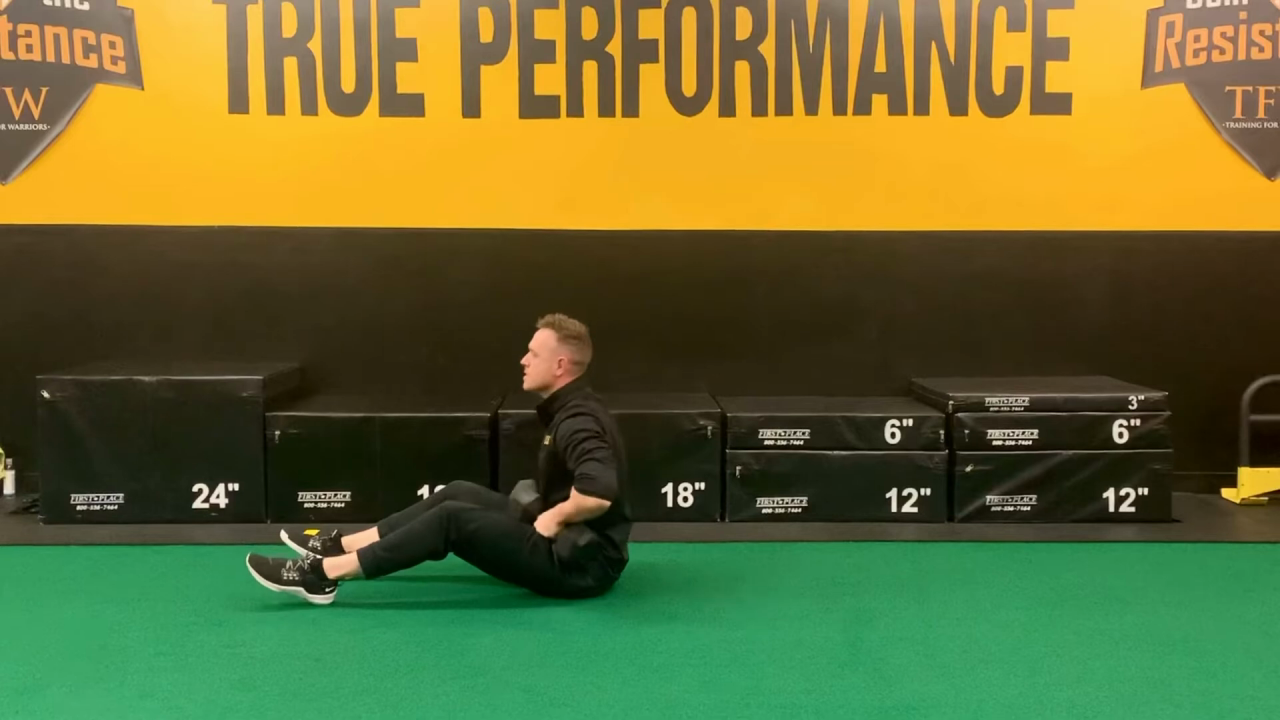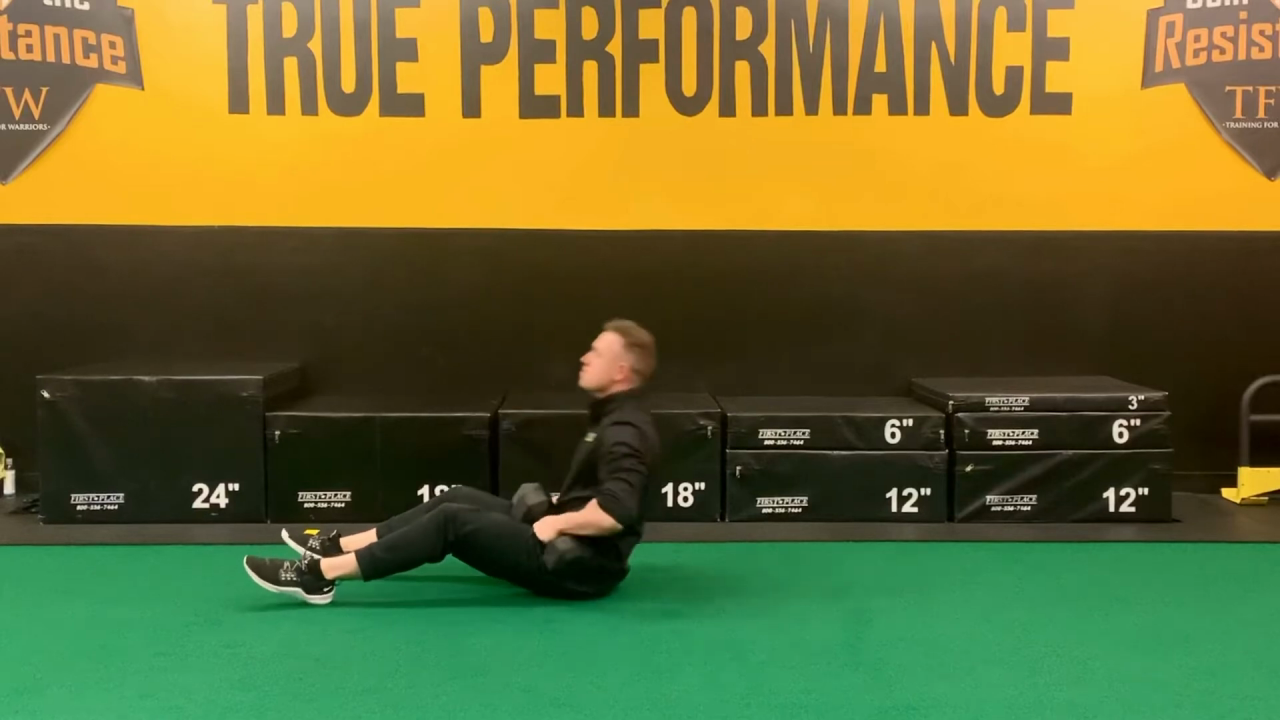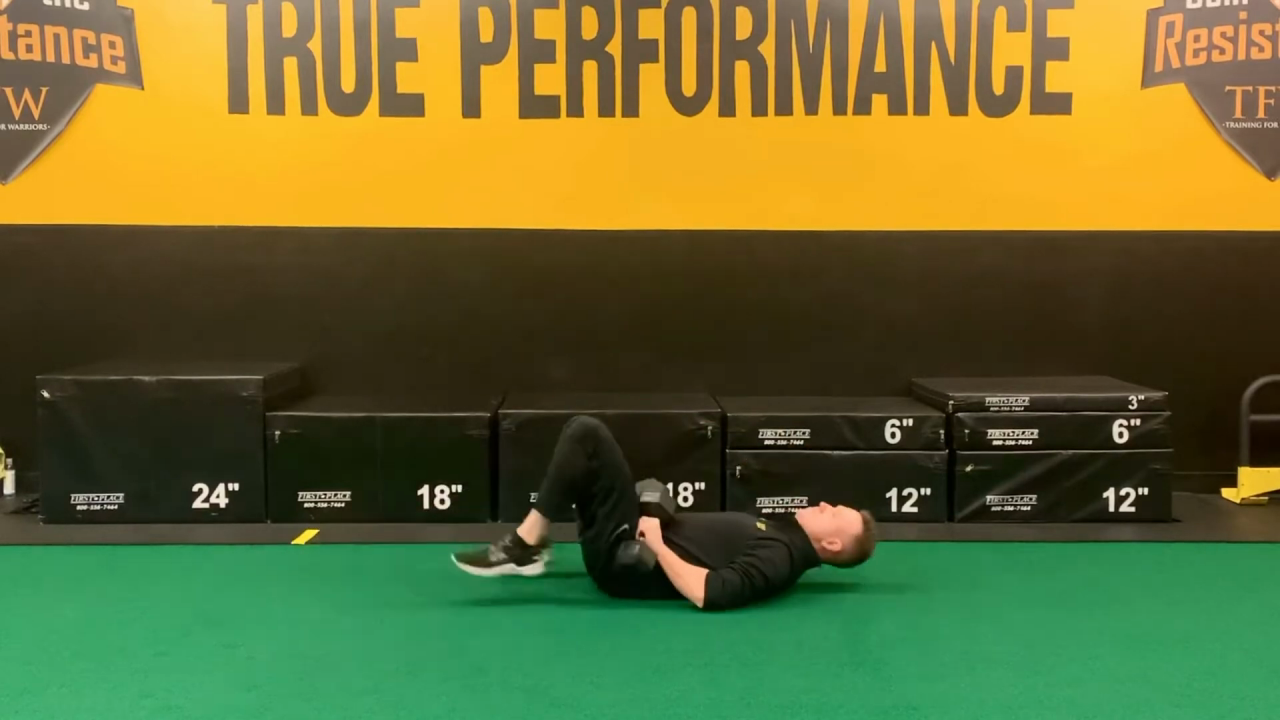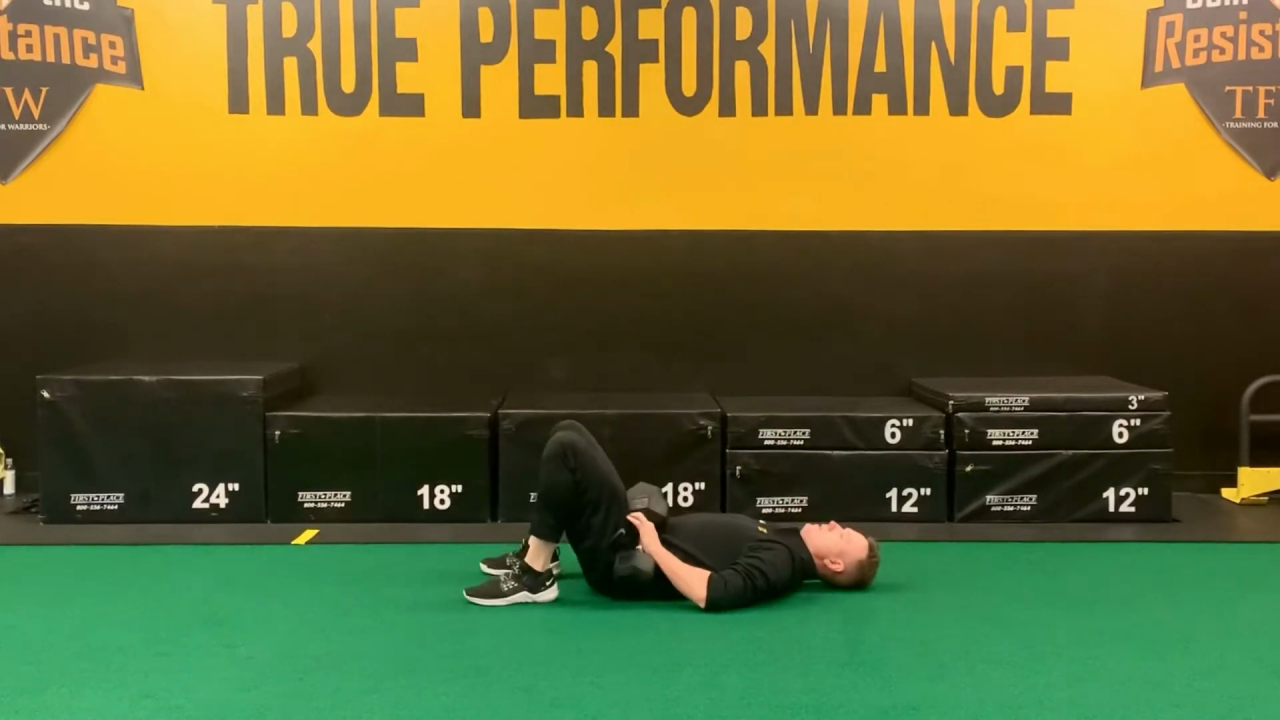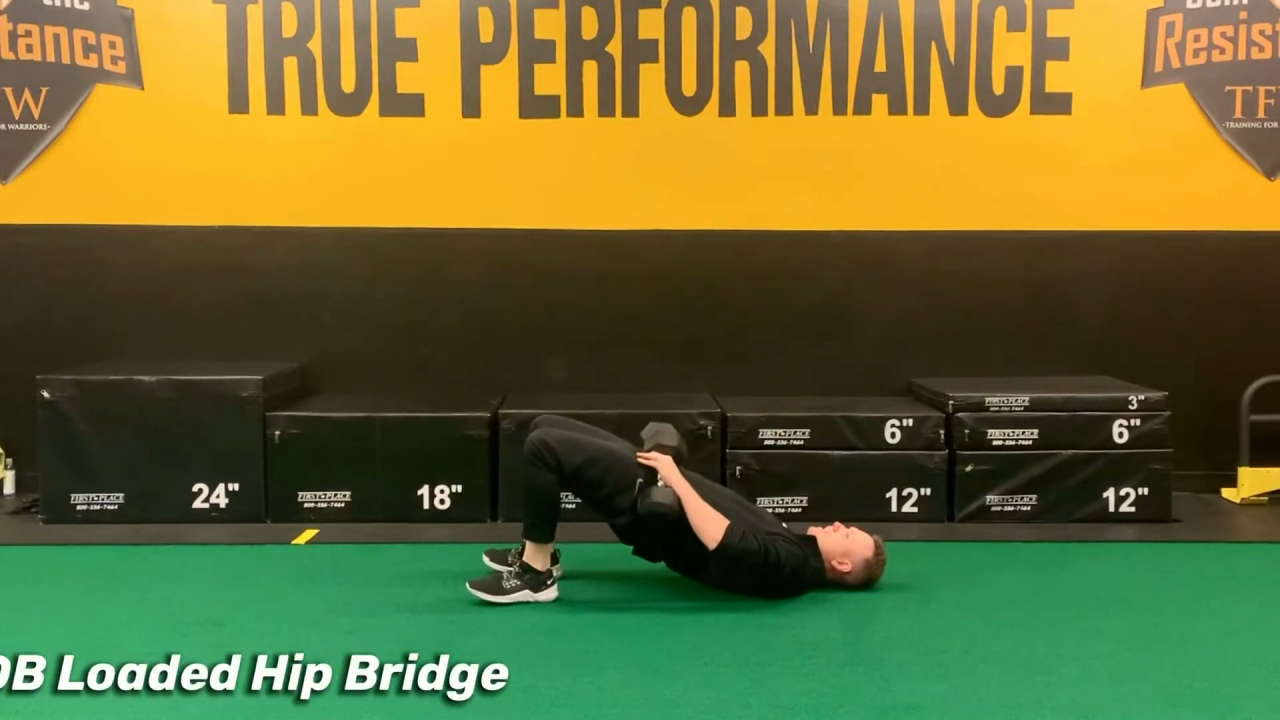
dt=0.7s
person 1, frame 1
left shoulder: (577, 422)
right shoulder: (572, 404)
left elbow: (598, 493)
left wrist: (557, 518)
right wrist: (544, 510)
left hip: (578, 564)
right hip: (571, 545)
left knee: (452, 520)
right knee: (458, 494)
left ankle: (321, 574)
right ankle: (339, 546)
person 1, frame 2
left shoulder: (624, 432)
right shoulder: (617, 415)
left elbow: (617, 514)
left wrist: (558, 523)
right wrist: (555, 509)
left hip: (580, 568)
left knee: (451, 522)
right knee: (459, 498)
left ankle: (320, 575)
right ankle: (338, 546)
person 1, frame 3
left shoulder: (779, 561)
right shoulder: (783, 534)
left elbow: (707, 592)
left wrist: (657, 544)
right wrist: (656, 521)
left hip: (622, 557)
right hip: (638, 534)
left knee: (587, 433)
right knee: (583, 433)
left ankle: (524, 546)
right ankle: (529, 542)
person 1, frame 4
left shoulder: (780, 565)
right shoulder: (781, 542)
left elbow: (711, 593)
left wrist: (654, 548)
right wrist: (653, 530)
left hip: (622, 558)
right hip: (634, 536)
left knee: (566, 448)
right knee: (569, 432)
left ankle: (533, 576)
right ankle: (535, 554)
person 1, frame 5
left shoulder: (791, 566)
right shoulder: (792, 545)
left elbow: (723, 542)
left wrist: (675, 479)
right wrist: (669, 474)
right hip: (658, 481)
left knee: (542, 446)
right knee: (545, 428)
left ankle: (534, 574)
right ankle: (538, 552)
